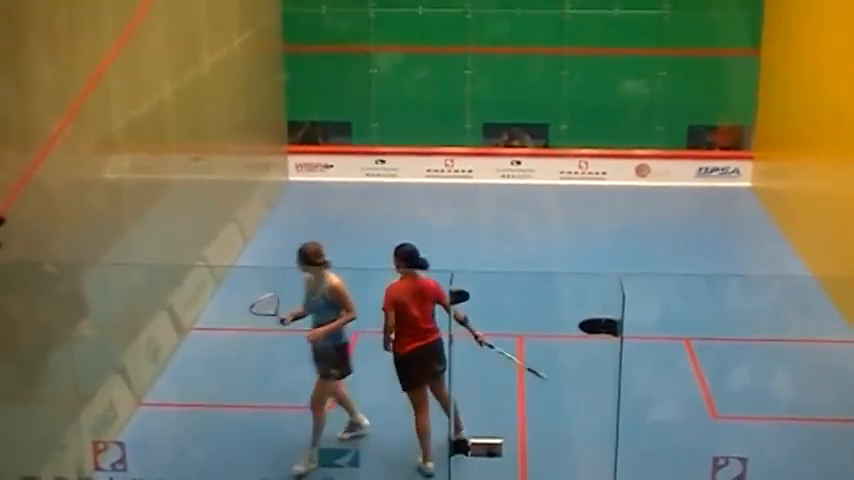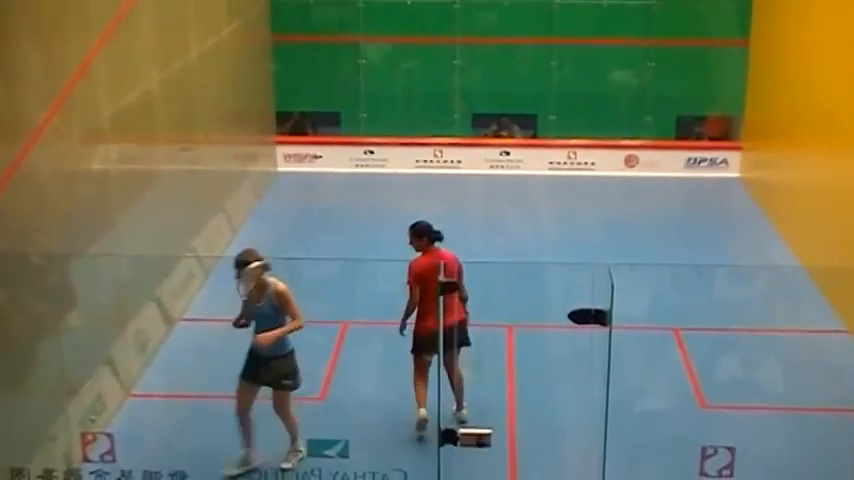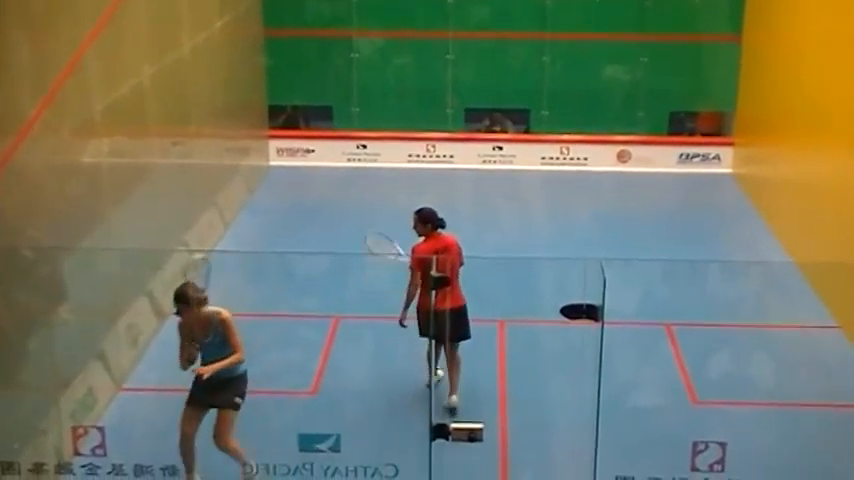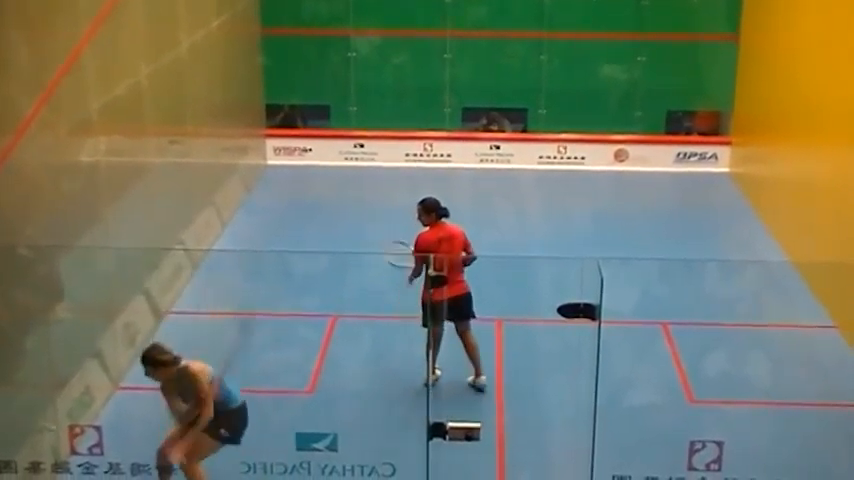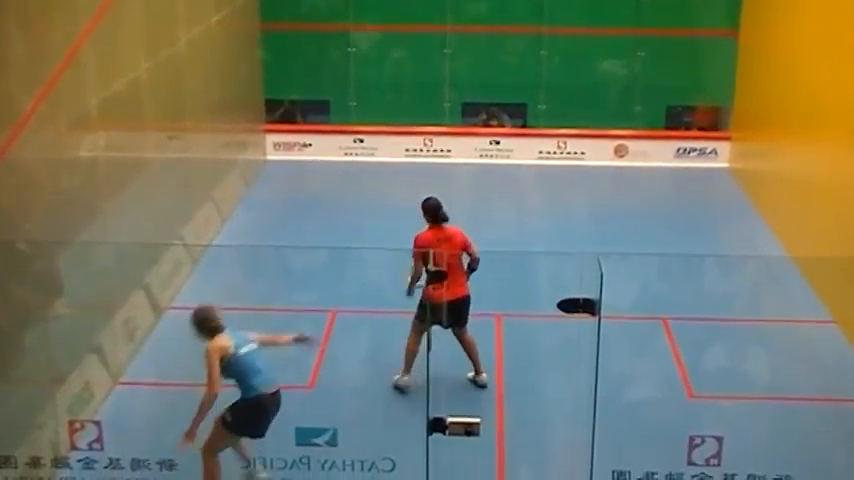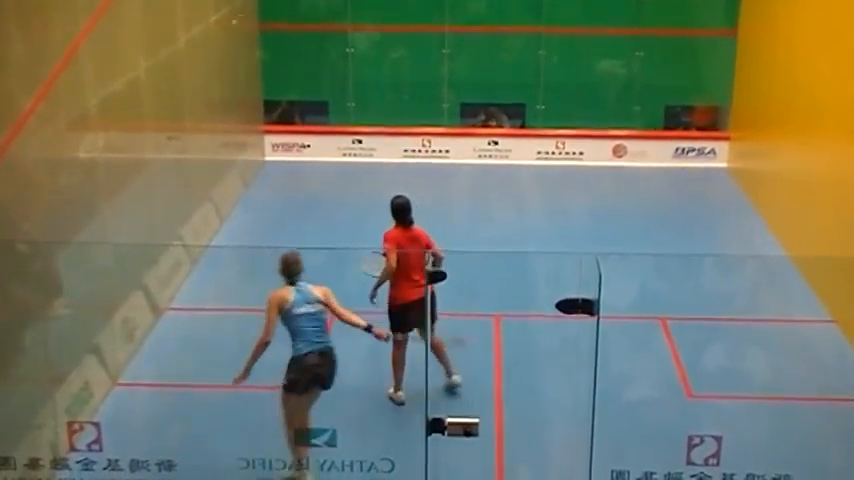
dt=0.3s
person 1, frame 1
left shoulder: (393, 291)
right shoulder: (431, 284)
left elbow: (390, 326)
right elbow: (453, 311)
left wrist: (386, 339)
right wrist: (472, 331)
left hip: (407, 353)
right hip: (432, 346)
left knee: (420, 409)
right knee: (440, 392)
left ankle: (427, 461)
right ankle: (458, 430)
person 1, frame 2
left shoulder: (417, 265)
right shoulder: (452, 258)
left elbow: (414, 300)
right elbow: (462, 289)
left wrist: (403, 320)
right wrist: (464, 308)
left hip: (428, 326)
right hip: (455, 322)
left knee: (420, 371)
right knee: (452, 366)
left ankle: (422, 410)
right ankle: (460, 409)
person 1, frame 3
left shoulder: (419, 250)
right shoulder: (453, 242)
left elbow: (415, 284)
left wrist: (405, 310)
left hip: (430, 308)
right hip: (455, 306)
left knee: (435, 344)
right knee: (452, 352)
left ankle: (432, 375)
right ankle: (453, 395)
person 1, frame 4
left shoulder: (423, 238)
right shoulder: (458, 232)
left elbow: (417, 270)
right elbow: (472, 256)
left wrist: (412, 277)
left hip: (435, 297)
right hip: (460, 293)
left knee: (435, 334)
right knee: (466, 334)
left ankle: (431, 373)
right ankle: (479, 376)
person 1, frame 5
left shoulder: (421, 239)
right shoulder: (458, 233)
left elbow: (417, 273)
right elbow: (475, 258)
left wrist: (410, 287)
right wrist: (466, 275)
left hip: (434, 298)
right hip: (460, 295)
left knee: (416, 333)
right knee: (462, 334)
left ankle: (404, 376)
right ankle: (480, 374)
person 1, frame 6
left shoulder: (391, 236)
right shoulder: (420, 234)
left elbow: (390, 266)
right elbow: (439, 258)
left wrist: (375, 288)
left hip: (403, 300)
right hip: (425, 295)
left knee: (399, 343)
right knee: (431, 337)
left ankle: (397, 391)
right ankle: (452, 375)
person 2, frame 1
left shoulder: (333, 284)
right shoulder: (310, 281)
left elbow: (351, 313)
left wrist: (324, 330)
right wrist: (293, 315)
left hip: (334, 347)
right hip: (321, 345)
left knee: (317, 404)
right knee: (332, 390)
left ankle: (312, 455)
right ankle: (358, 421)
person 2, frame 2
left shoulder: (278, 290)
right shoulder: (247, 289)
left elbow: (298, 322)
right elbow: (243, 322)
left wrist: (273, 334)
right wrist: (242, 319)
left hip: (280, 357)
right hip: (257, 356)
left knee: (281, 410)
right knee: (241, 409)
left ankle: (297, 446)
right ankle: (248, 456)
person 2, frame 3
left shoulder: (222, 317)
right shoulder: (185, 325)
left elbow: (239, 355)
right elbow: (185, 365)
left wrist: (214, 367)
right wrist: (190, 349)
left hip: (233, 379)
right hip: (207, 378)
left knee: (221, 440)
right knee: (186, 434)
person 2, frame 4
left shoulder: (193, 371)
right shoulder: (167, 387)
left elbow: (207, 411)
right elbow: (182, 418)
left wrist: (183, 445)
left hip: (232, 414)
right hip: (220, 411)
left knee: (187, 461)
right knee: (164, 454)
person 2, frame 5
left shoulder: (213, 348)
right shoulder: (243, 336)
left elbow: (213, 392)
right elbow: (274, 339)
left wrist: (193, 427)
right wrist: (296, 338)
left hip: (255, 403)
right hip: (272, 398)
left knee: (209, 450)
right knee: (225, 431)
person 2, frame 6
left shoulder: (278, 297)
right shoulder: (320, 291)
left elbow: (266, 338)
right elbow: (344, 315)
left wrist: (246, 370)
right wrist: (371, 329)
left hip: (303, 361)
right hip: (327, 357)
left knee: (293, 423)
right knee: (302, 414)
